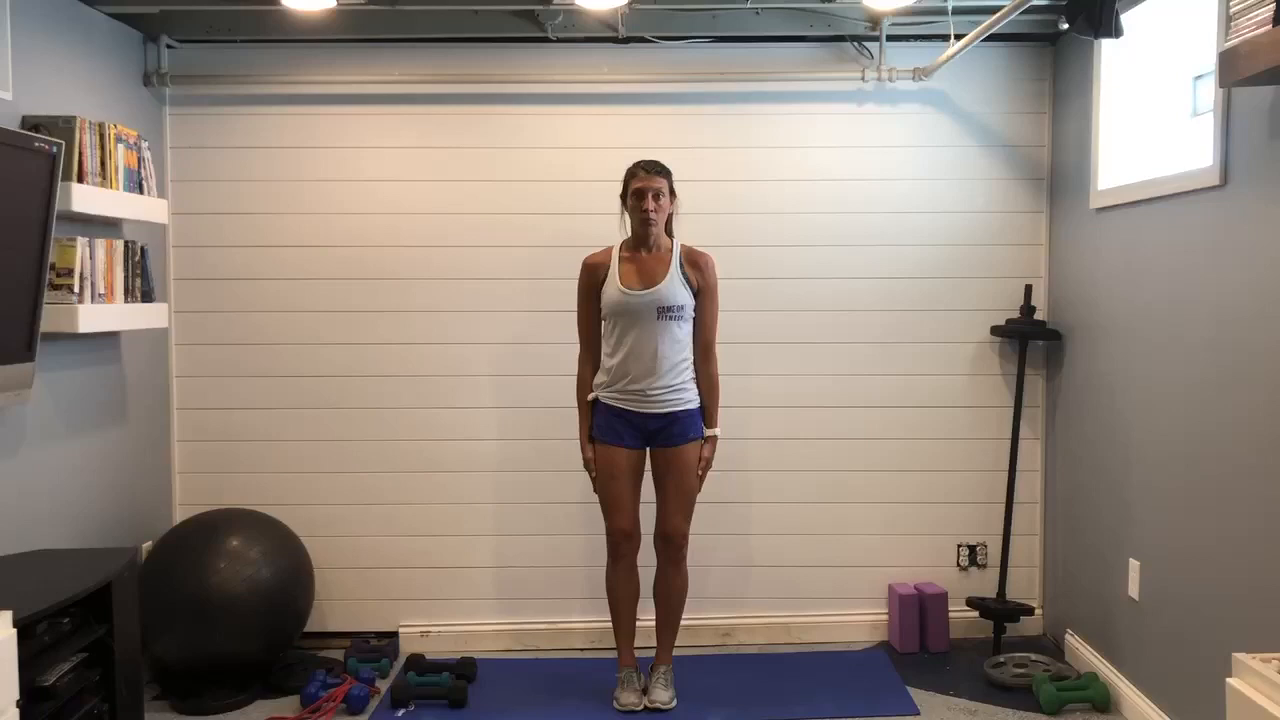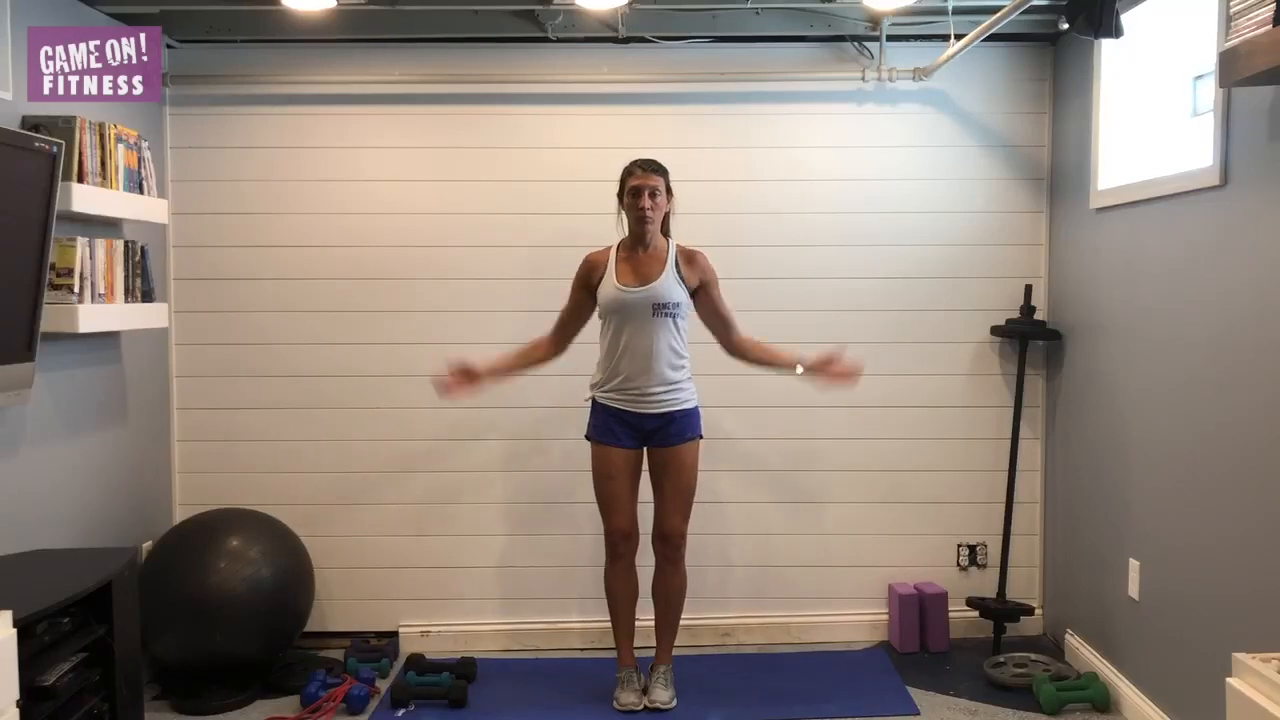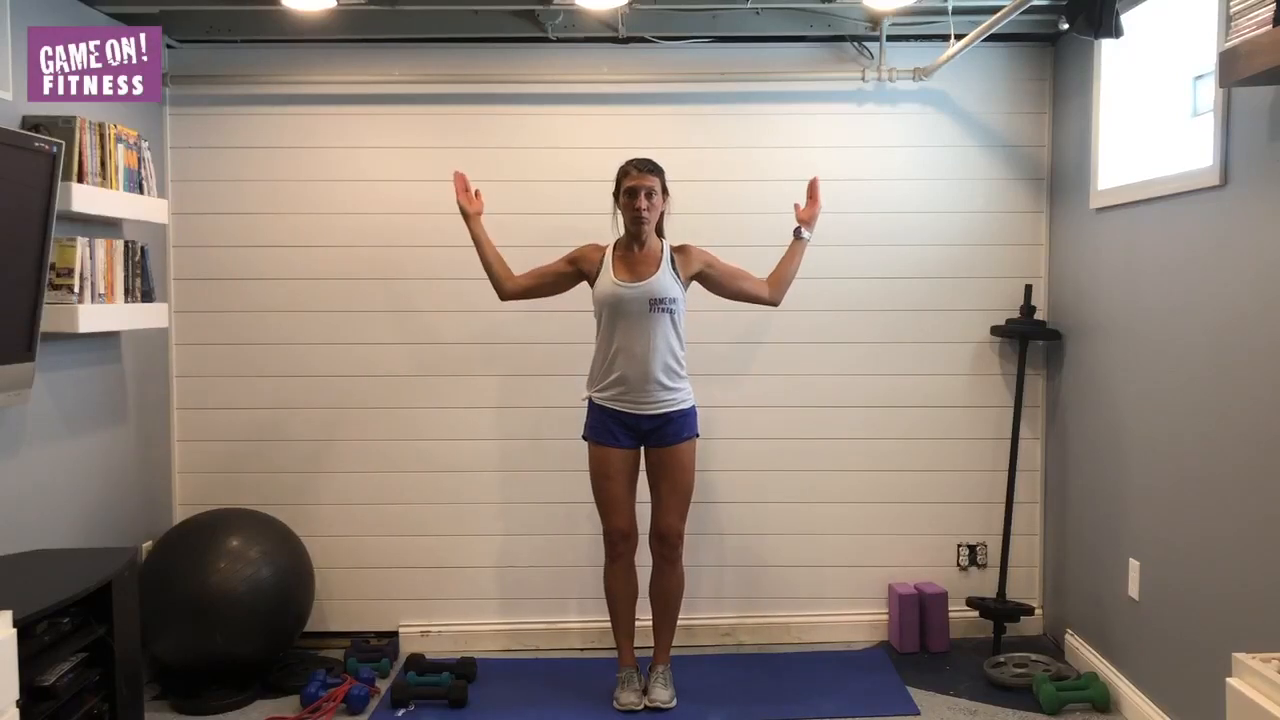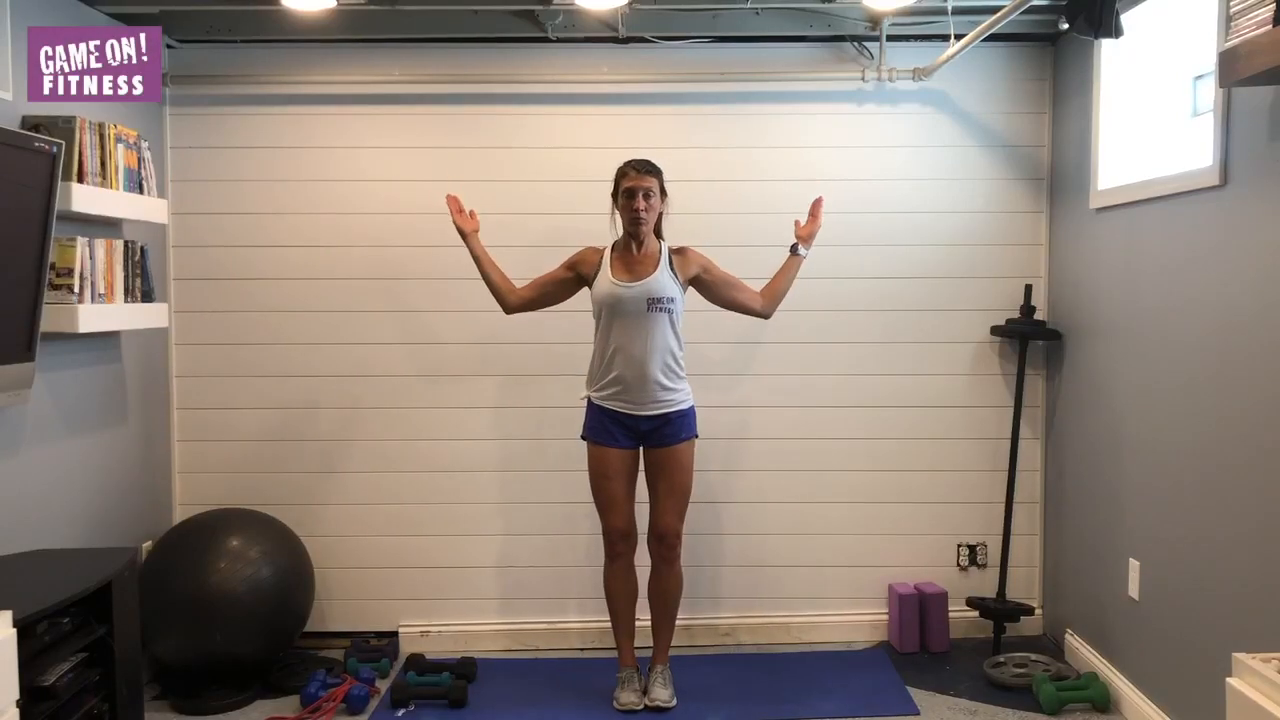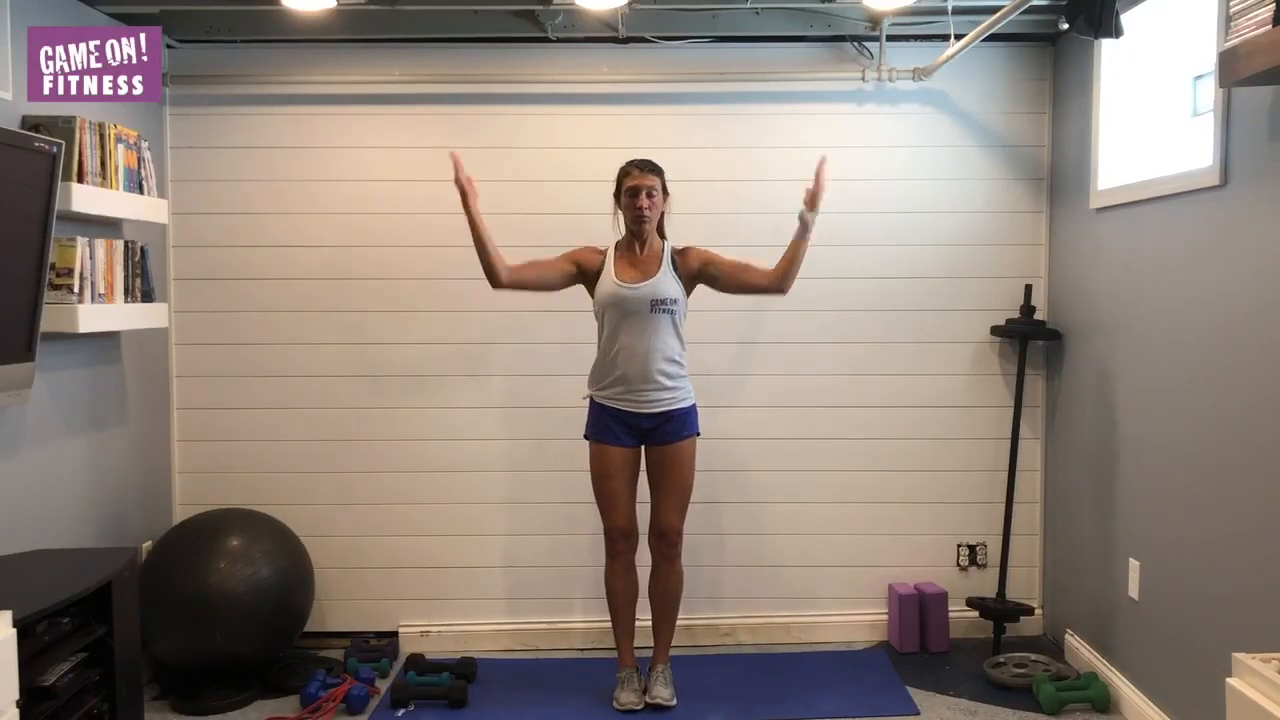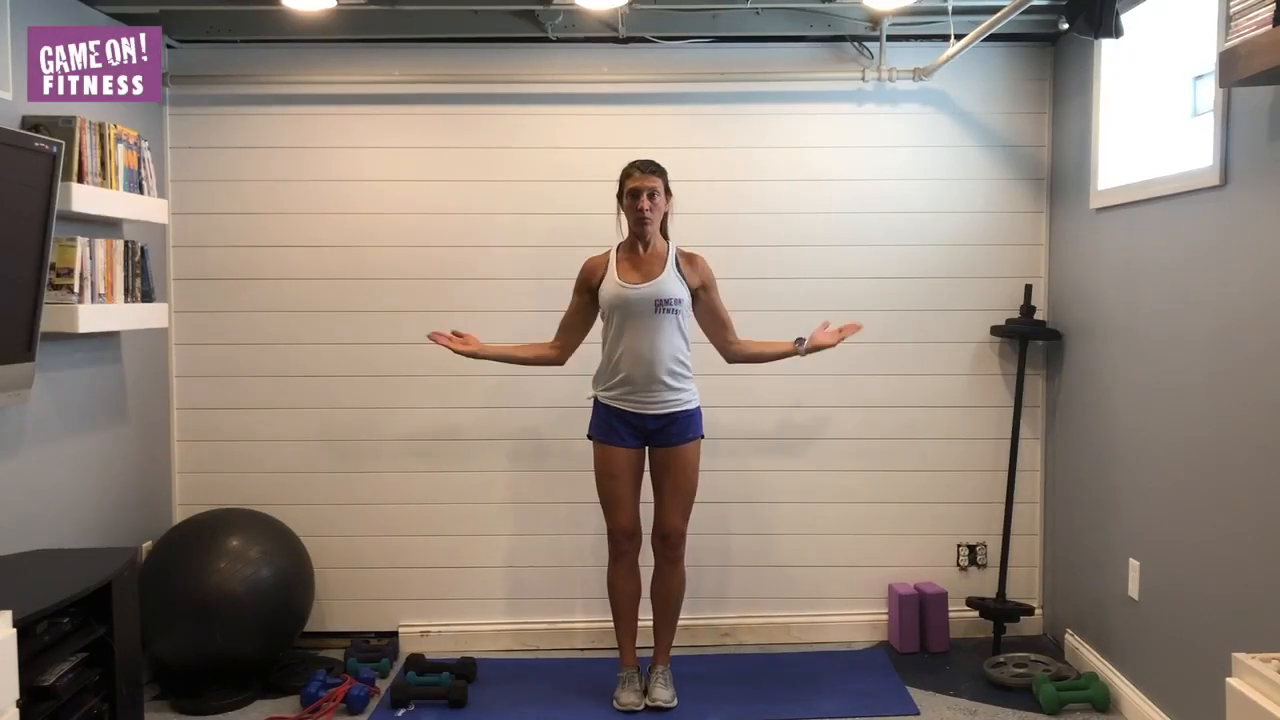
dt=0.4s
person 1, frame 1
left shoulder: (697, 264)
right shoulder: (598, 267)
left elbow: (705, 354)
right elbow: (589, 355)
left wrist: (711, 430)
right wrist: (584, 431)
left hip: (678, 416)
right hip: (616, 416)
left knee: (672, 542)
right knee: (622, 541)
left ankle: (663, 667)
right ankle: (627, 668)
person 1, frame 2
left shoulder: (692, 264)
right shoulder: (597, 265)
left elbow: (732, 339)
right elbow: (556, 340)
left wrist: (802, 364)
right wrist: (489, 370)
left hip: (675, 414)
right hip: (613, 414)
left knee: (670, 541)
right knee: (620, 540)
left ankle: (663, 667)
right ankle: (627, 668)
person 1, frame 3
left shoulder: (687, 259)
right shoulder: (592, 259)
left elbow: (770, 292)
right elbow: (510, 288)
left wrist: (802, 233)
right wrist: (475, 225)
left hip: (672, 414)
right hip: (611, 415)
left knee: (668, 541)
right knee: (619, 540)
left ankle: (661, 667)
right ankle: (627, 668)
person 1, frame 4
left shoulder: (685, 262)
right shoulder: (591, 262)
left elbow: (763, 305)
right elbow: (512, 300)
left wrist: (800, 246)
right wrist: (471, 240)
left hip: (671, 415)
right hip: (610, 416)
left knee: (667, 541)
right knee: (618, 541)
left ankle: (661, 666)
right ankle: (627, 669)
person 1, frame 5
left shoulder: (688, 261)
right shoulder: (592, 261)
left elbow: (775, 282)
right elbow: (504, 277)
left wrist: (807, 217)
right wrist: (471, 207)
left hip: (673, 414)
right hip: (612, 415)
left knee: (667, 539)
right knee: (620, 539)
left ankle: (661, 665)
right ankle: (627, 668)
person 1, frame 6
left shoulder: (691, 267)
right shoulder: (598, 268)
left elbow: (731, 348)
right elbow: (557, 351)
left wrist: (803, 343)
right wrist: (484, 350)
left hip: (677, 415)
right hip: (616, 415)
left knee: (670, 540)
right knee: (622, 540)
left ankle: (661, 667)
right ankle: (627, 668)
